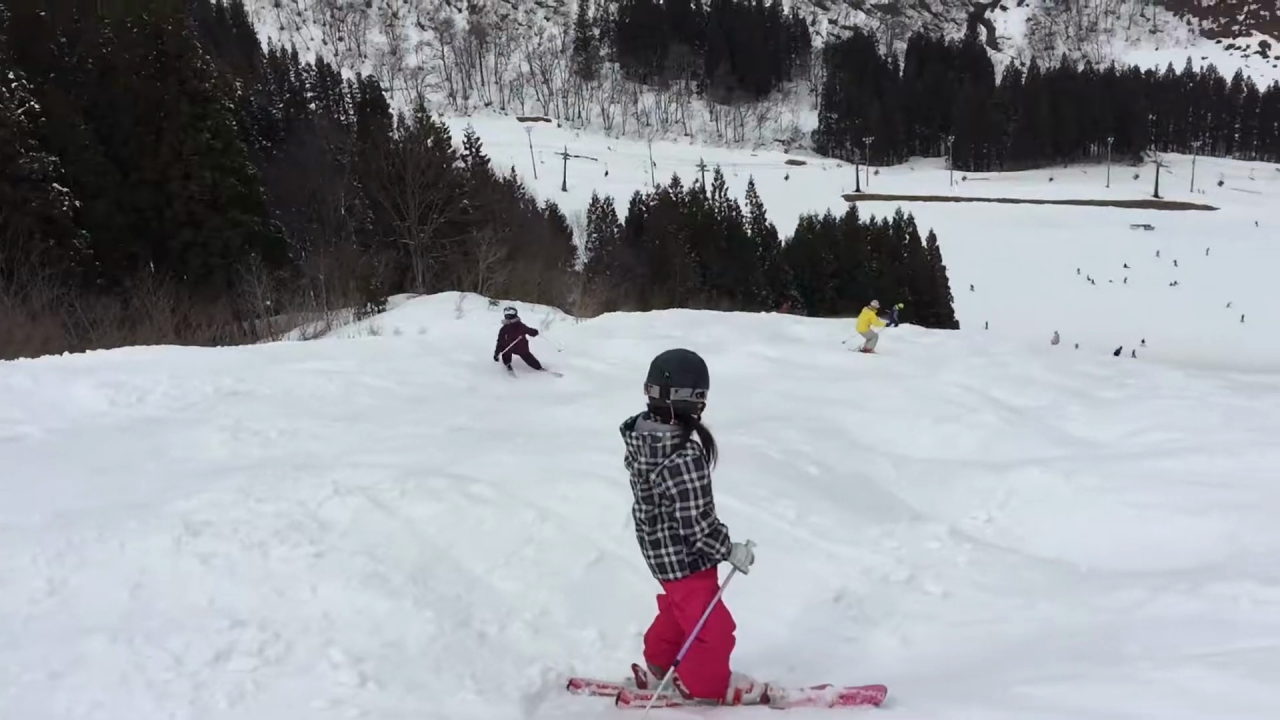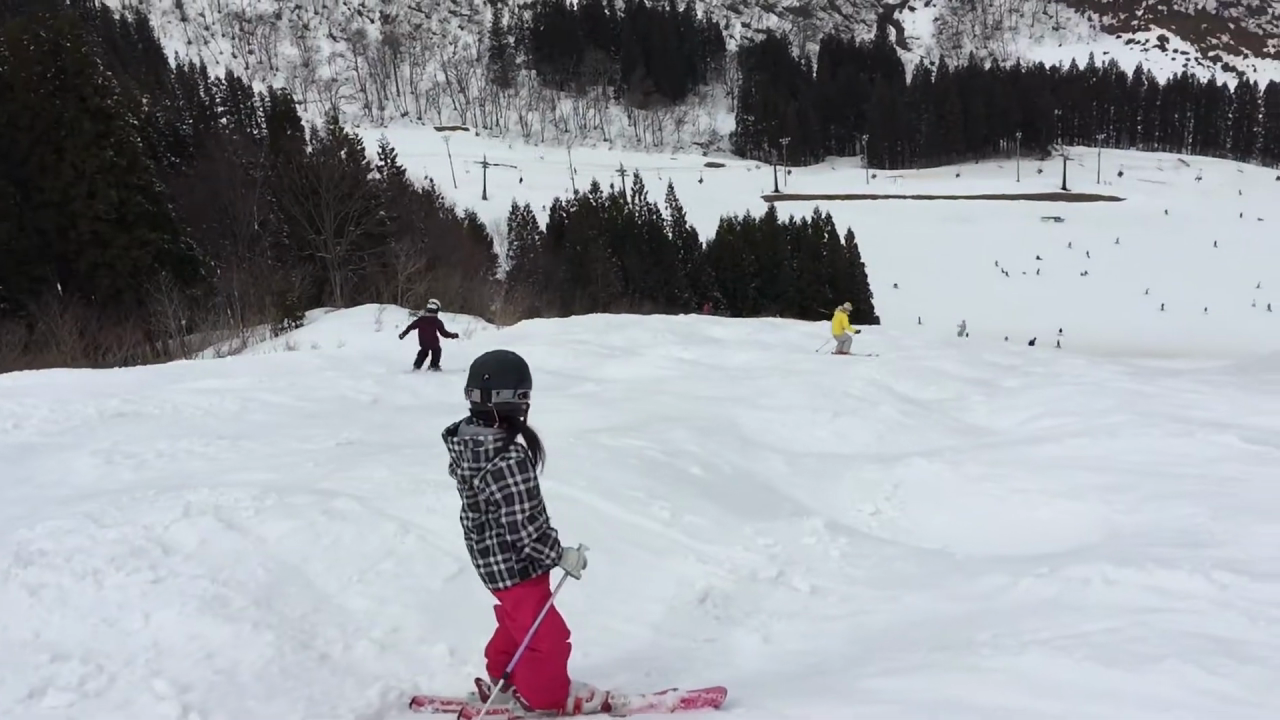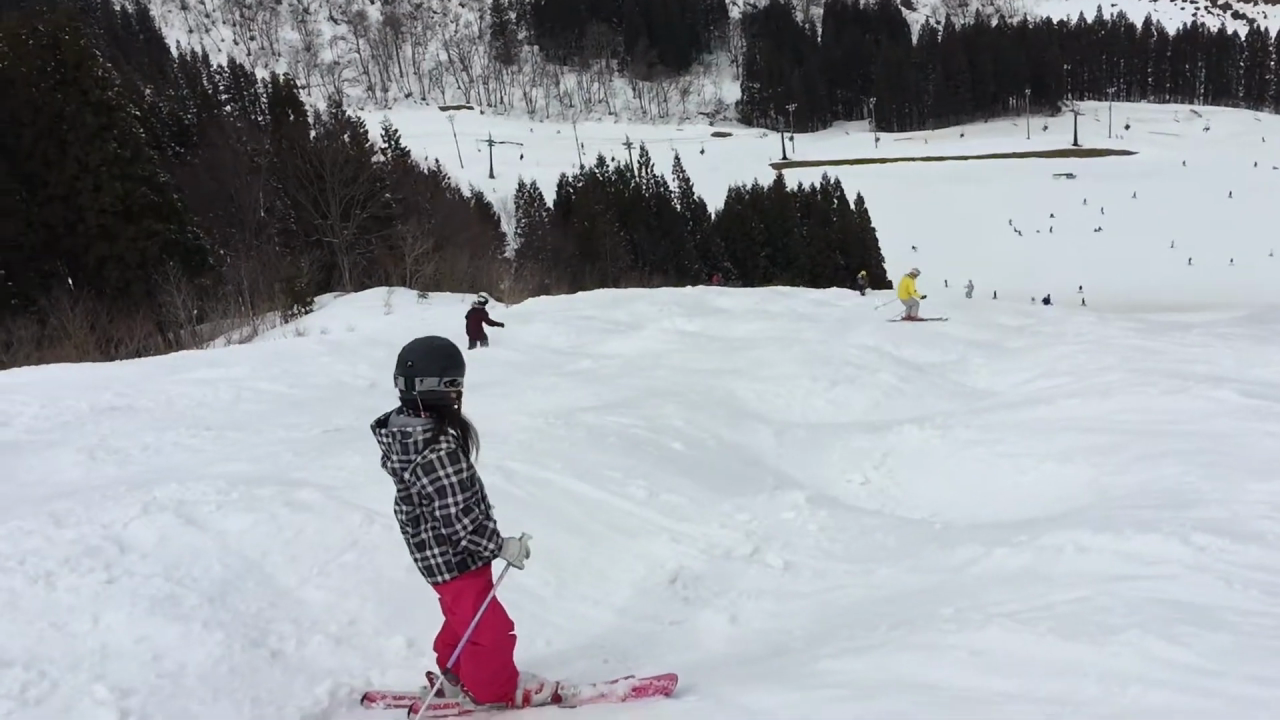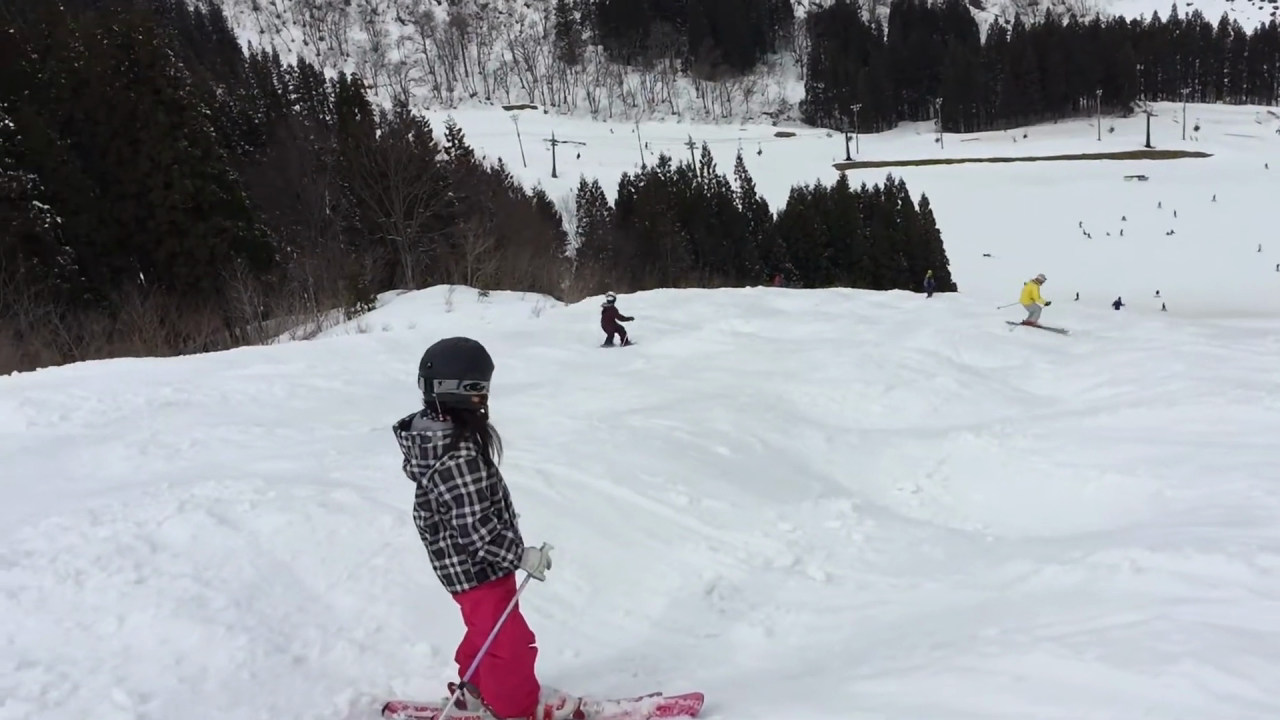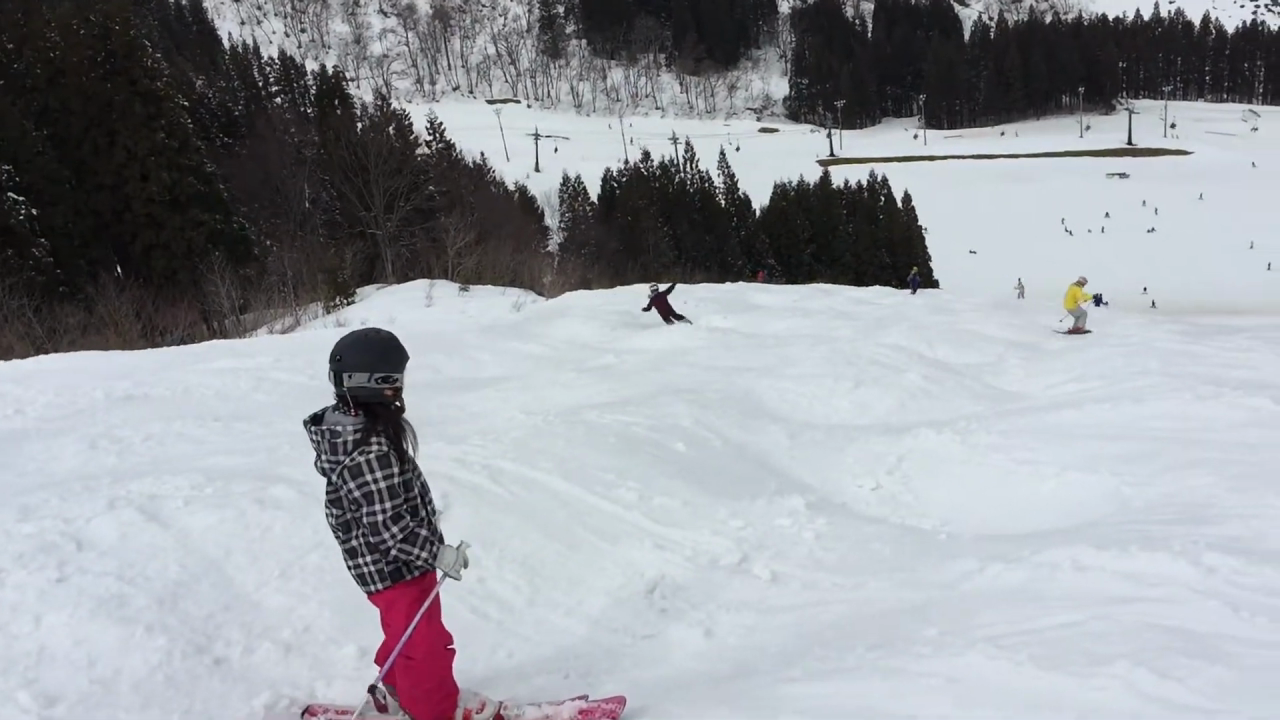
dt=0.5s
person 1, frame 1
left shoulder: (641, 432)
right shoulder: (683, 457)
right elbow: (696, 523)
right wrist: (730, 550)
left hip: (660, 550)
right hip: (685, 557)
left knee: (678, 609)
right knee: (712, 626)
left ankle: (660, 667)
right ankle: (705, 684)
person 1, frame 2
left shoulder: (466, 439)
right shoulder: (509, 460)
right elbow: (524, 528)
right wrist: (561, 555)
left hip: (493, 560)
right hip: (516, 565)
left knee: (517, 622)
right knee: (545, 634)
left ankle: (504, 683)
right ankle: (546, 695)
person 1, frame 3
left shoulder: (402, 429)
right shoulder: (439, 451)
right elbow: (459, 520)
right wrist: (501, 545)
left hip: (437, 555)
right hip: (456, 558)
left knee: (463, 618)
right knee: (488, 626)
left ankle: (456, 677)
right ankle: (496, 689)
person 1, frame 4
left shoulder: (430, 433)
right shoulder: (459, 458)
right elbow: (476, 530)
right wrist: (521, 556)
left hip: (466, 565)
right hip: (478, 568)
left knee: (486, 630)
right knee: (507, 639)
person 1, frame 5
left shoulder: (353, 428)
right shoulder: (370, 453)
right elbow: (388, 527)
right wrist: (438, 555)
left hip: (388, 564)
right hip: (395, 570)
left knee: (407, 634)
right knee: (423, 643)
